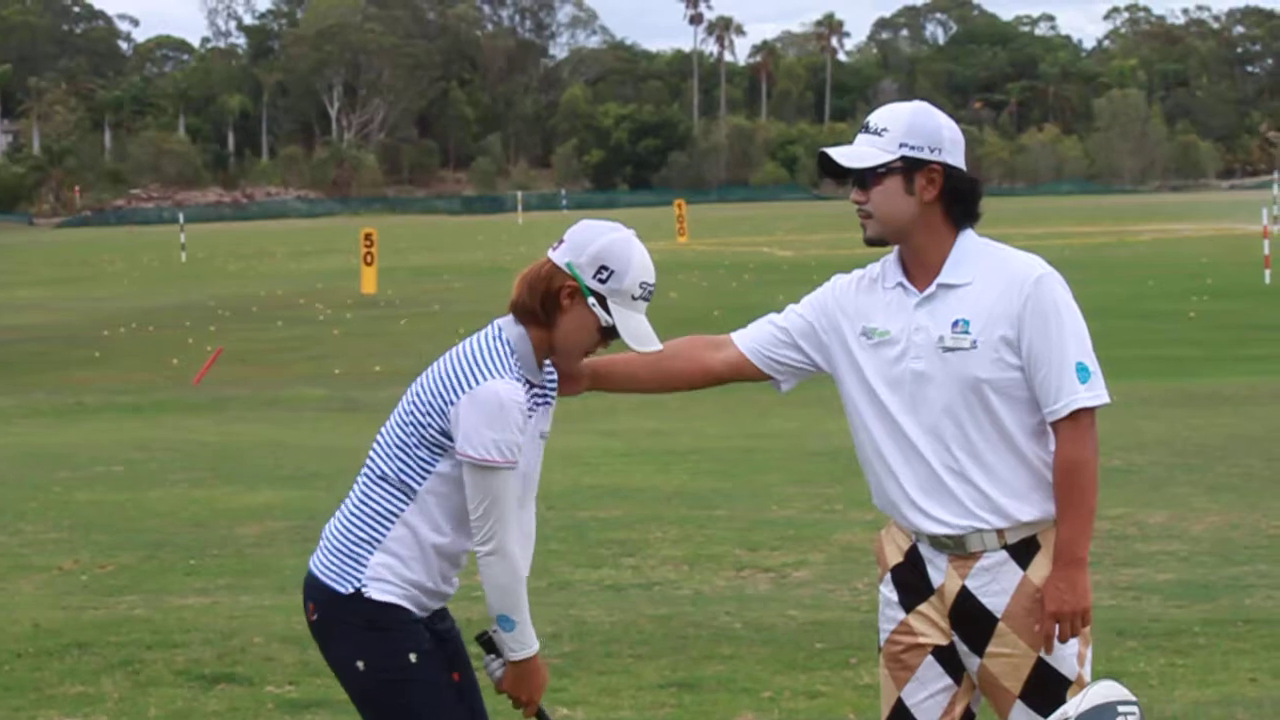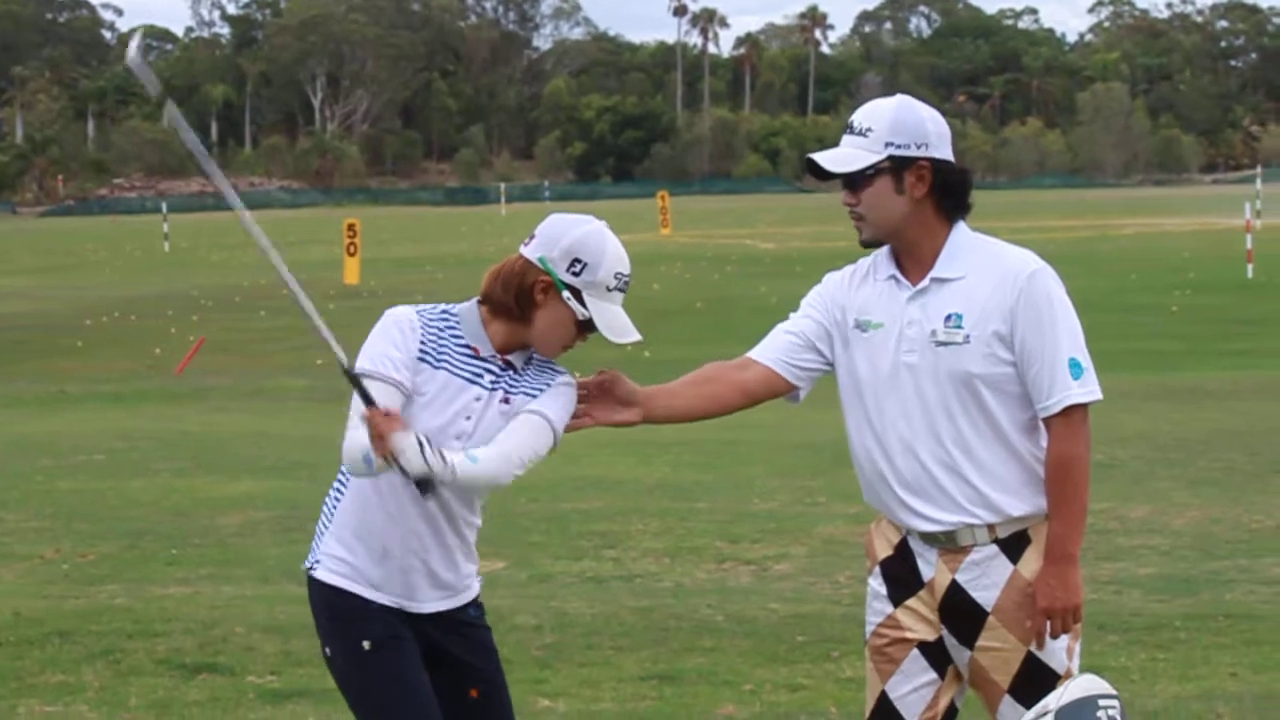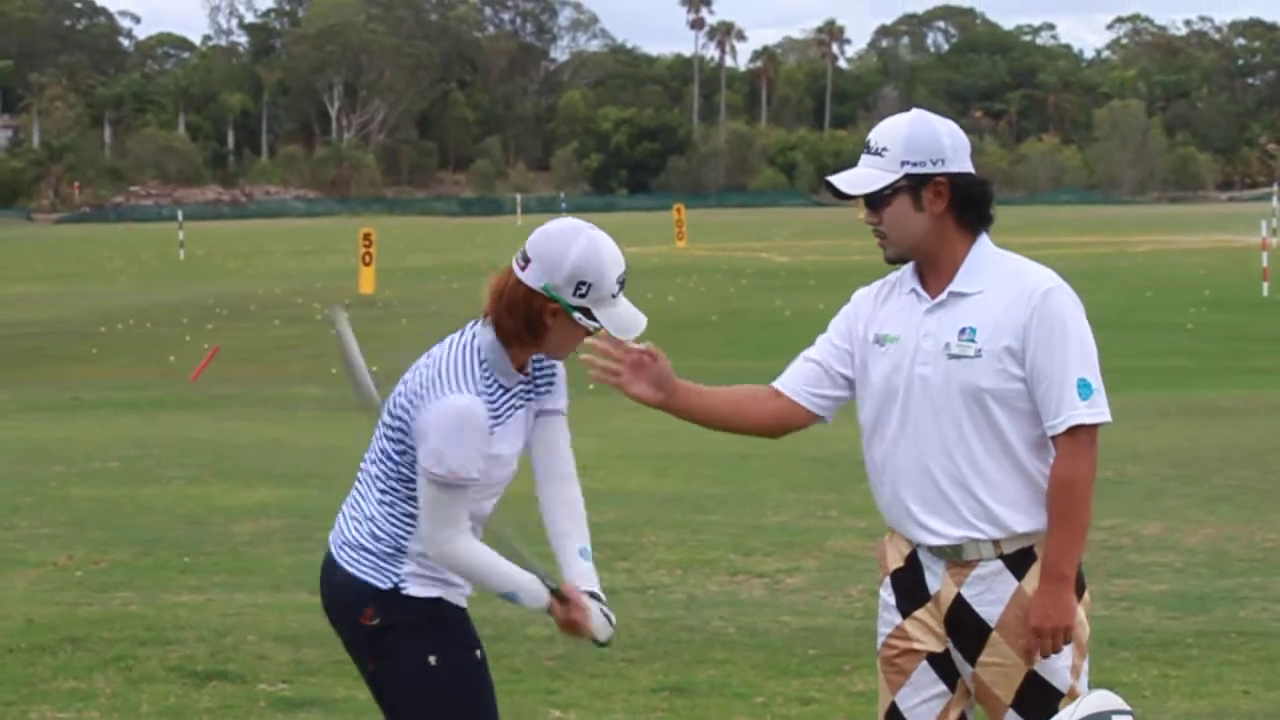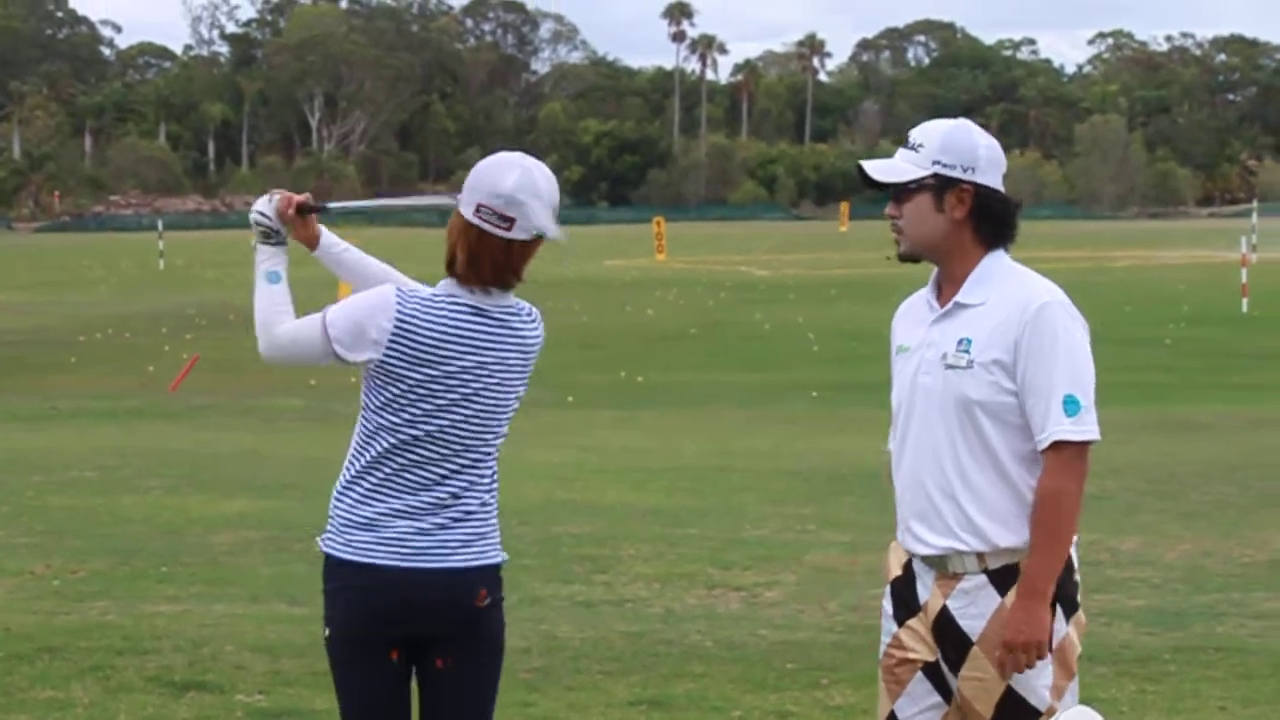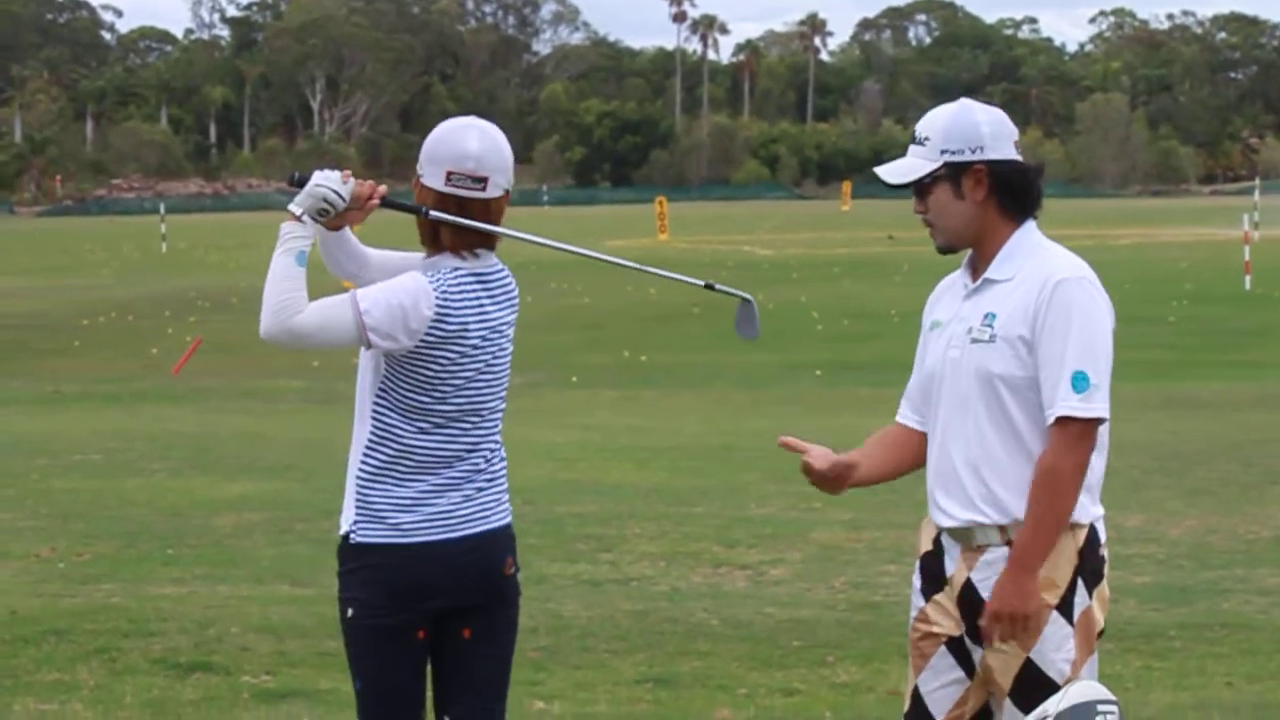
dt=0.7s
person 1, frame 1
left shoulder: (1026, 286)
right shoulder: (848, 303)
left elbow: (1075, 430)
right elbow: (722, 356)
left wrist: (1071, 568)
right wrist: (596, 373)
left hip: (1022, 566)
right hip: (915, 569)
person 1, frame 2
left shoulder: (1018, 280)
right shoulder: (845, 294)
left elbow: (1068, 424)
right elbow: (749, 375)
left wrist: (1062, 562)
right wrist: (645, 404)
left hip: (1010, 560)
right hip: (905, 562)
person 1, frame 3
left shoulder: (1034, 298)
right shoulder: (871, 308)
left elbow: (1075, 448)
right elbow: (783, 408)
left wrist: (1057, 583)
right wrist: (674, 394)
left hip: (1017, 578)
right hip: (915, 578)
person 1, frame 4
left shoulder: (1035, 310)
right shoulder: (911, 315)
left elbow: (1065, 462)
left wrist: (1033, 599)
left hip: (1008, 589)
right hip: (917, 585)
person 1, frame 5
left shoulder: (1058, 285)
right shoulder: (948, 296)
left elbow: (1072, 436)
left wrist: (1025, 568)
right wrist: (847, 467)
left hip: (1038, 561)
right hip: (949, 560)
person 2, frame 1
left shoulder: (540, 378)
right shoulder: (494, 388)
left elbow: (519, 509)
right elbow: (493, 542)
left wrist: (516, 640)
right wrist: (522, 652)
left hip: (416, 598)
right hip: (363, 602)
person 2, frame 2
left shoulder: (550, 388)
right shoulder: (410, 330)
left elbow: (503, 463)
right elbow: (356, 452)
left wrist: (425, 459)
right wrist: (383, 445)
left hip: (450, 597)
right hip: (357, 589)
person 2, frame 3
left shoulder: (540, 368)
right shoulder: (459, 404)
left elbow: (558, 484)
right elbow: (444, 545)
left wrist: (582, 585)
right wrist: (545, 600)
right hip: (401, 599)
person 2, frame 4
left shoulder: (391, 314)
right shoulder: (526, 331)
left elbow: (276, 343)
left wrist: (270, 246)
right wrist: (318, 240)
left hip: (363, 575)
right hip: (465, 582)
person 2, frame 5
left shoulder: (421, 299)
right shoulder: (497, 282)
left elbow: (282, 325)
right elbow: (364, 270)
left wrist: (302, 218)
right wrist: (332, 224)
left hip: (389, 558)
right hip: (485, 551)
